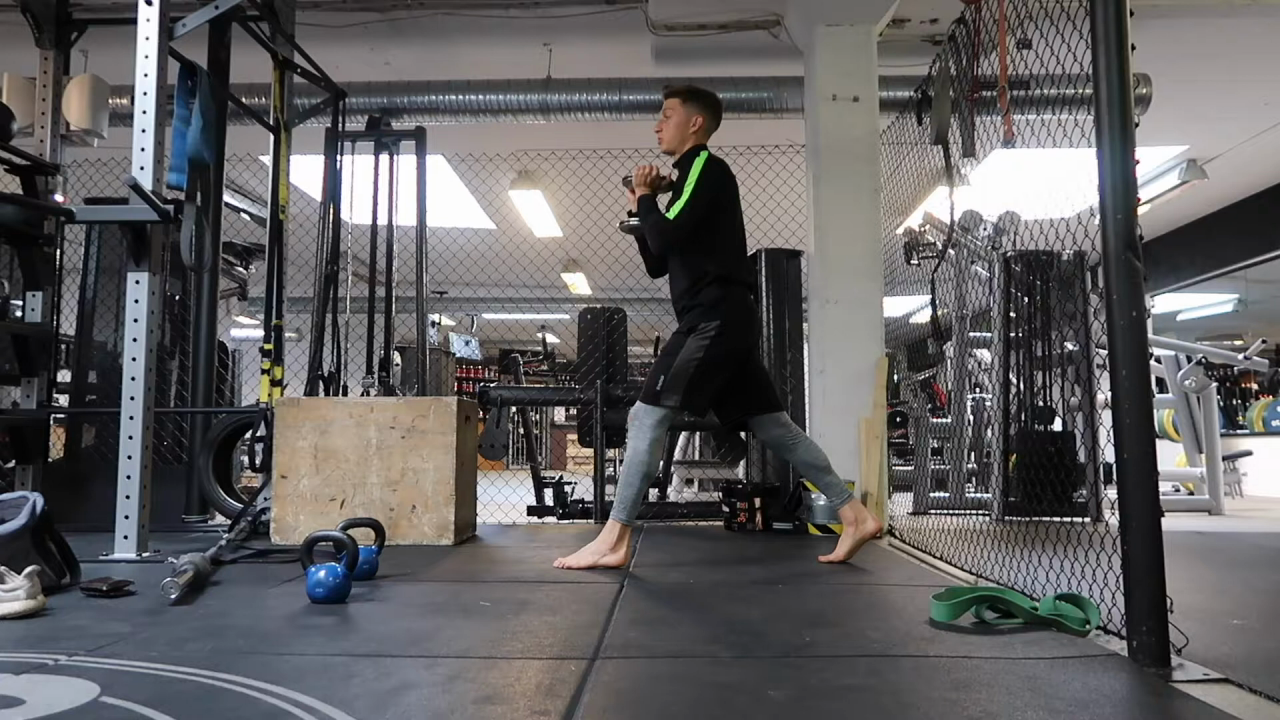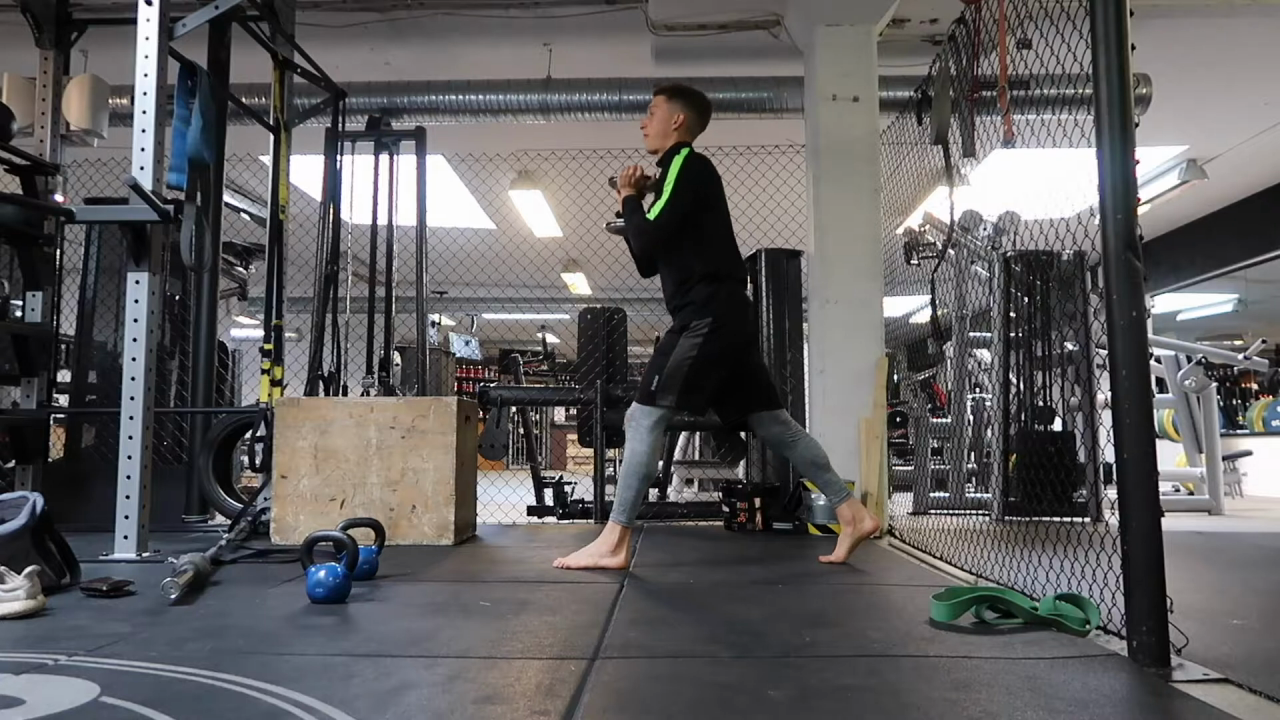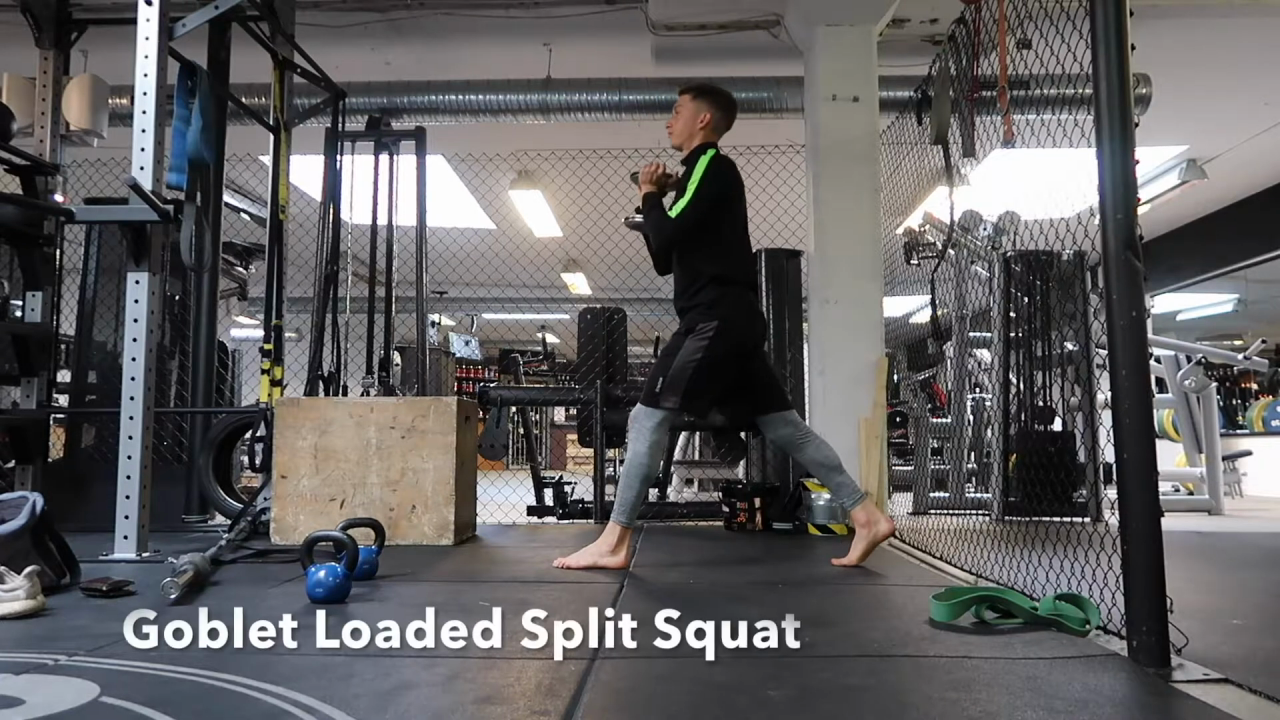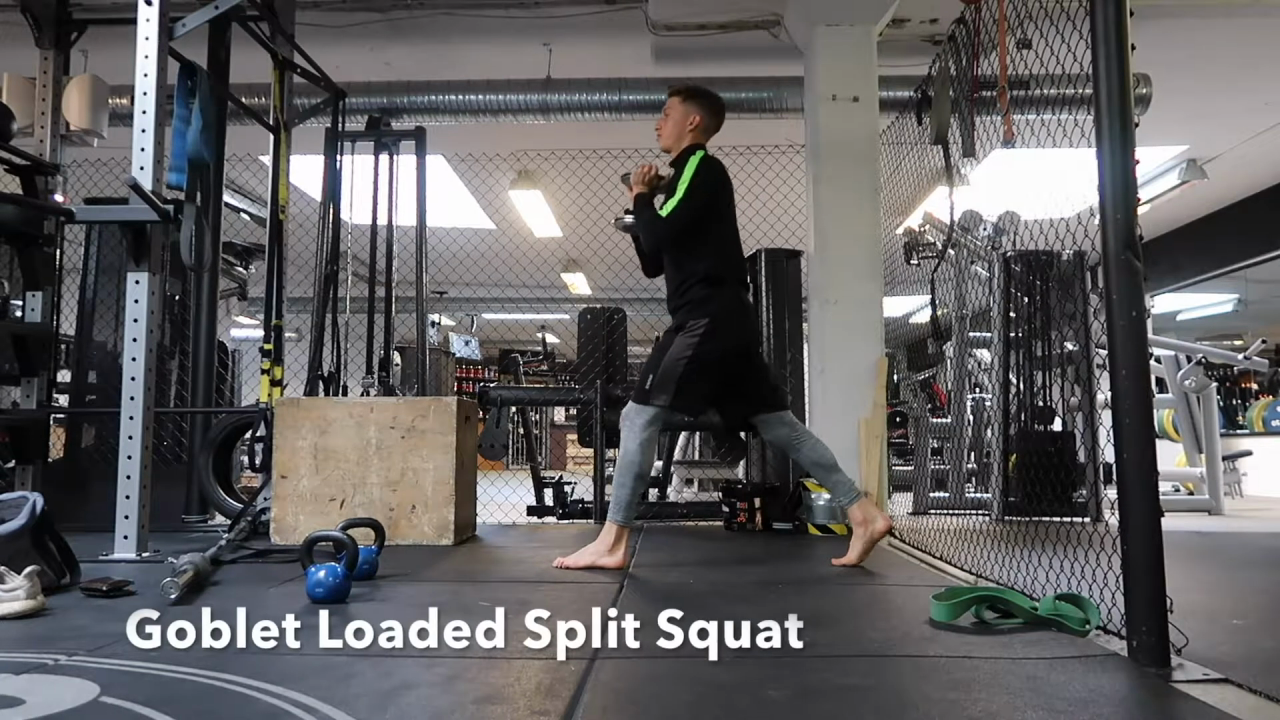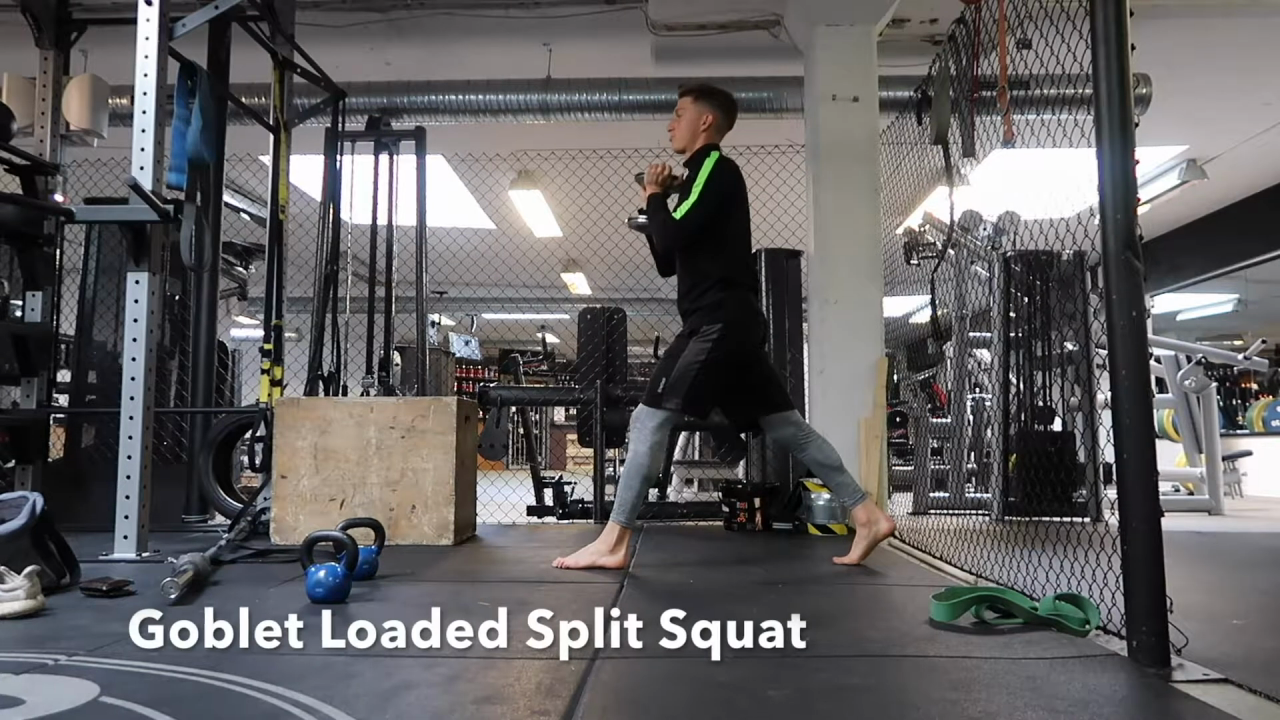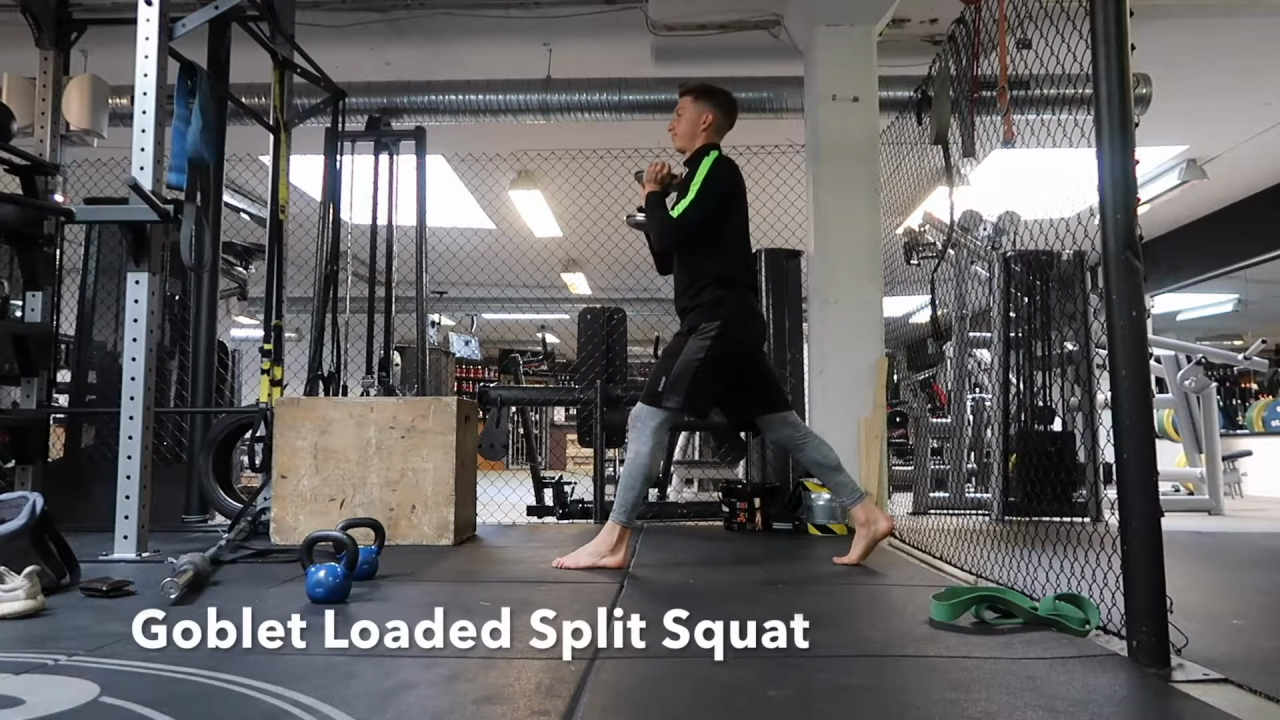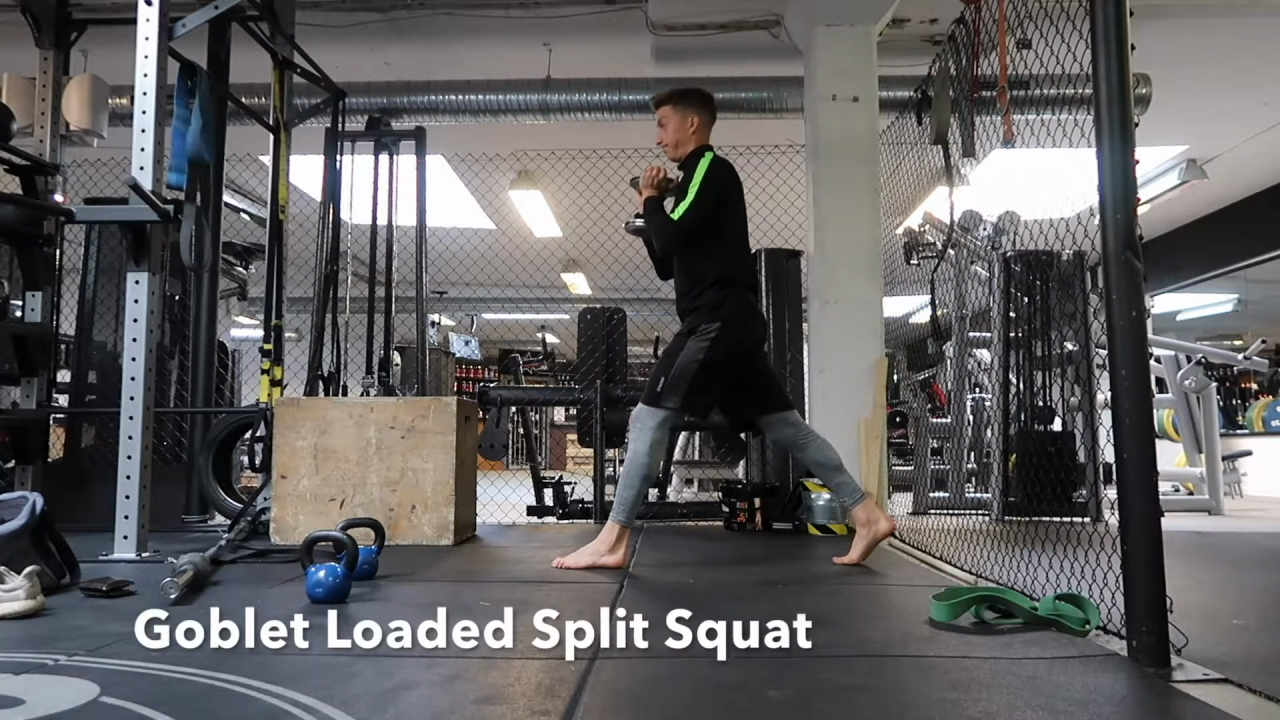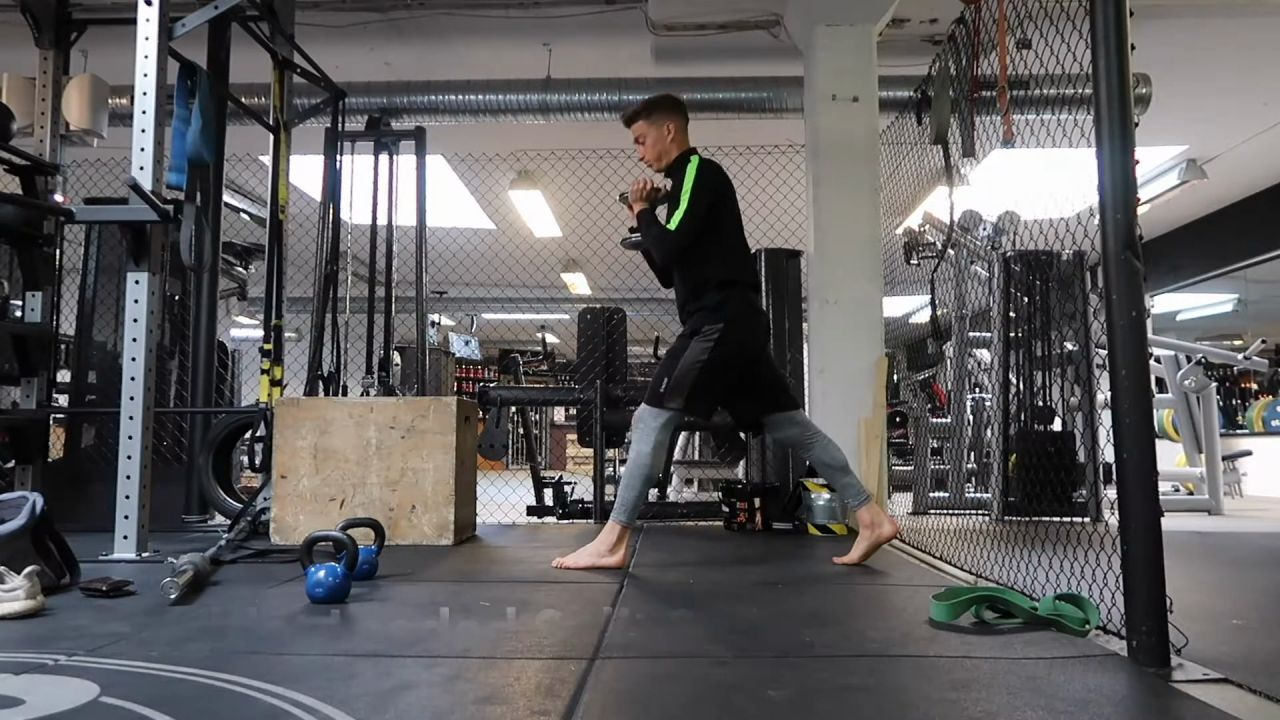
dt=0.5s
person 1, frame 1
left shoulder: (706, 168)
right shoulder: (693, 177)
left elbow: (666, 238)
right elbow: (659, 263)
left wrist: (646, 199)
right wrist: (640, 207)
left hip: (715, 319)
right hip: (723, 321)
left knee: (648, 417)
right knee: (772, 425)
left ankle: (613, 541)
right ankle: (855, 515)
person 1, frame 2
left shoulder: (686, 166)
right shoulder: (684, 174)
left elbow: (649, 240)
right elbow: (649, 263)
left wrist: (631, 199)
right wrist: (630, 209)
left hip: (708, 316)
right hip: (722, 317)
left knee: (644, 417)
right knee: (771, 421)
left ankle: (613, 543)
right ankle: (851, 513)
person 1, frame 3
left shoulder: (711, 166)
right shoulder: (704, 174)
left elbow: (666, 238)
right elbow: (666, 261)
left wrist: (651, 197)
right wrist: (655, 202)
left hip: (716, 319)
right hip: (730, 320)
left knee: (648, 419)
right knee: (784, 425)
left ankle: (614, 544)
right ankle: (867, 517)
person 1, frame 4
left shoulder: (700, 168)
right shoulder: (689, 178)
left elbow: (658, 237)
right elbow: (653, 263)
left wrist: (643, 197)
right wrist: (642, 205)
left hip: (708, 319)
right hip: (723, 320)
left knee: (639, 417)
right knee: (780, 424)
left ankle: (612, 543)
right ankle: (864, 514)
person 1, frame 5
left shoulder: (715, 170)
right shoulder: (703, 177)
left elbow: (672, 239)
right elbow: (668, 262)
left wrist: (656, 197)
right wrist: (656, 203)
left hip: (719, 321)
right hip: (732, 321)
left knee: (649, 420)
right knee: (786, 426)
left ankle: (612, 543)
right ankle: (868, 516)
person 1, frame 6
left shoulder: (715, 168)
right shoulder: (704, 176)
left elbow: (668, 237)
right elbow: (666, 259)
left wrist: (653, 194)
right wrist: (657, 200)
left hip: (718, 319)
right hip: (730, 320)
left knee: (649, 418)
right knee: (784, 425)
left ankle: (612, 543)
right ankle: (866, 515)
person 1, frame 7
left shoulder: (710, 169)
right shoulder: (699, 179)
left elbow: (670, 239)
right elbow: (667, 264)
left wrist: (651, 201)
right wrist: (653, 206)
left hip: (719, 318)
right hip: (730, 320)
left knee: (649, 418)
right knee: (786, 425)
left ankle: (612, 542)
right ankle: (867, 515)
person 1, frame 8
left shoulder: (700, 173)
right shoulder: (689, 181)
left elbow: (669, 249)
right elbow: (669, 272)
left wrist: (643, 213)
right wrist: (643, 220)
left hip: (721, 320)
right hip: (733, 322)
left knee: (652, 419)
right knee: (791, 425)
left ankle: (612, 542)
right ankle: (871, 516)
